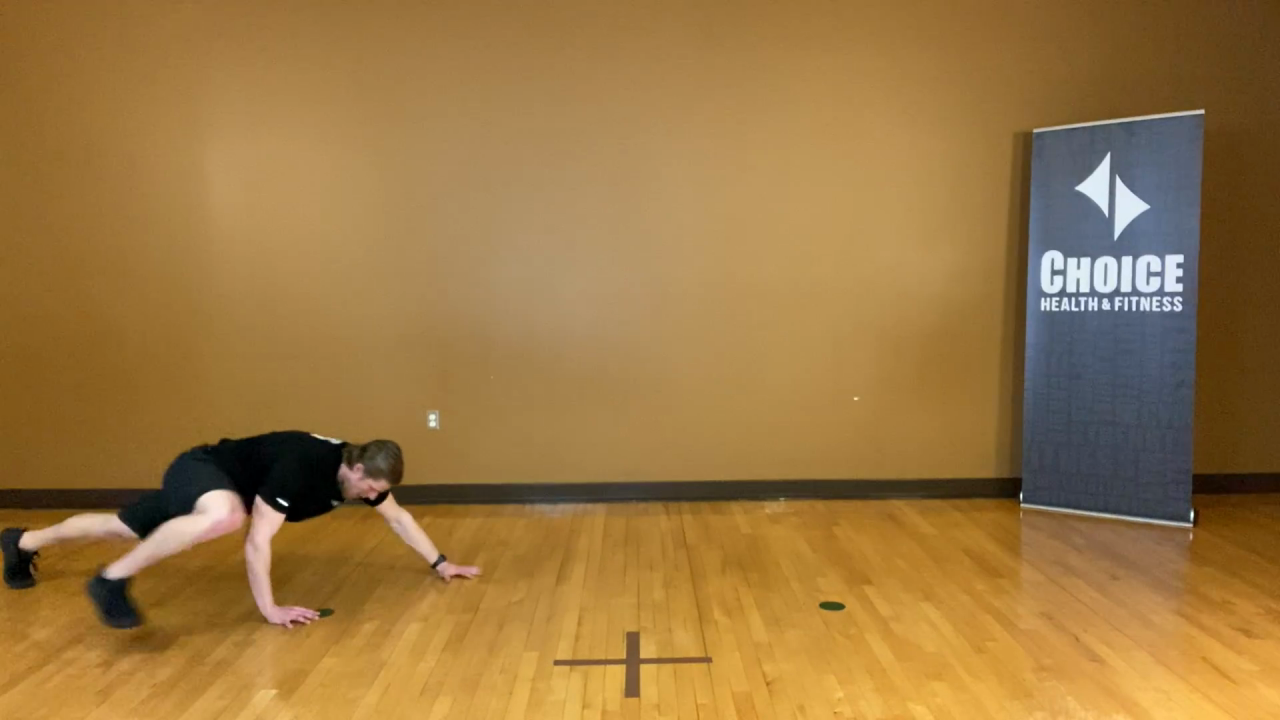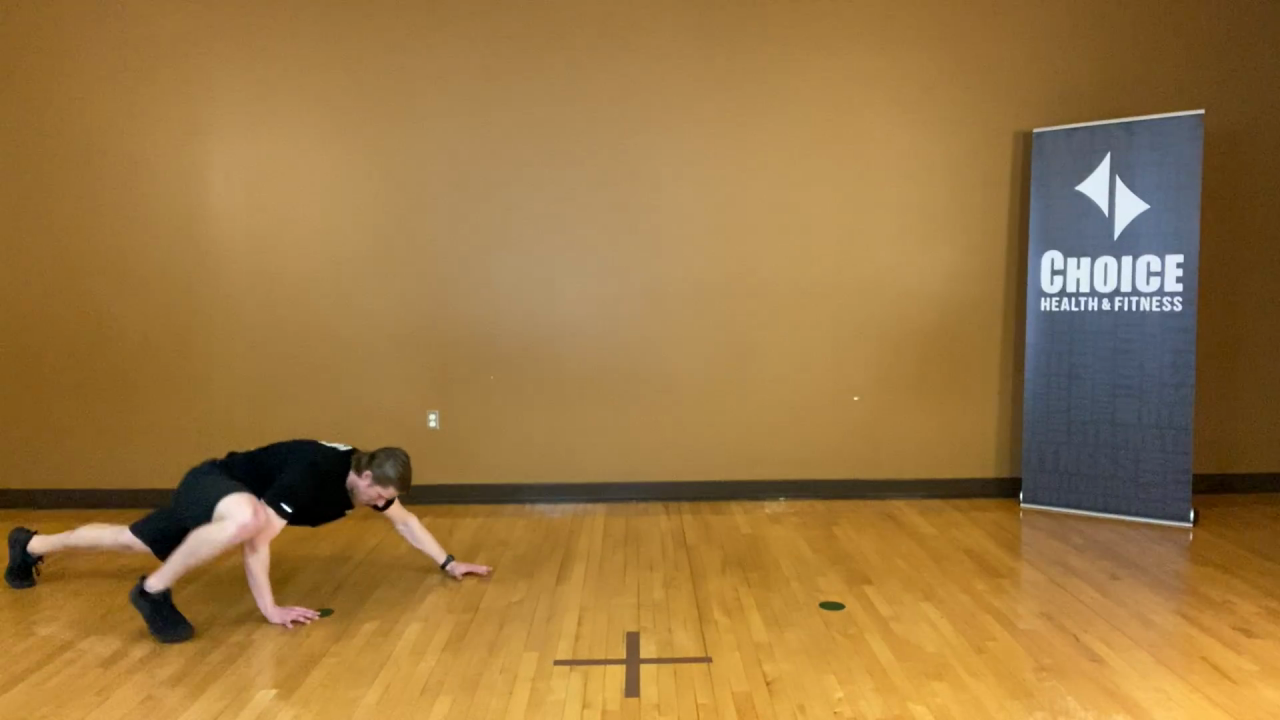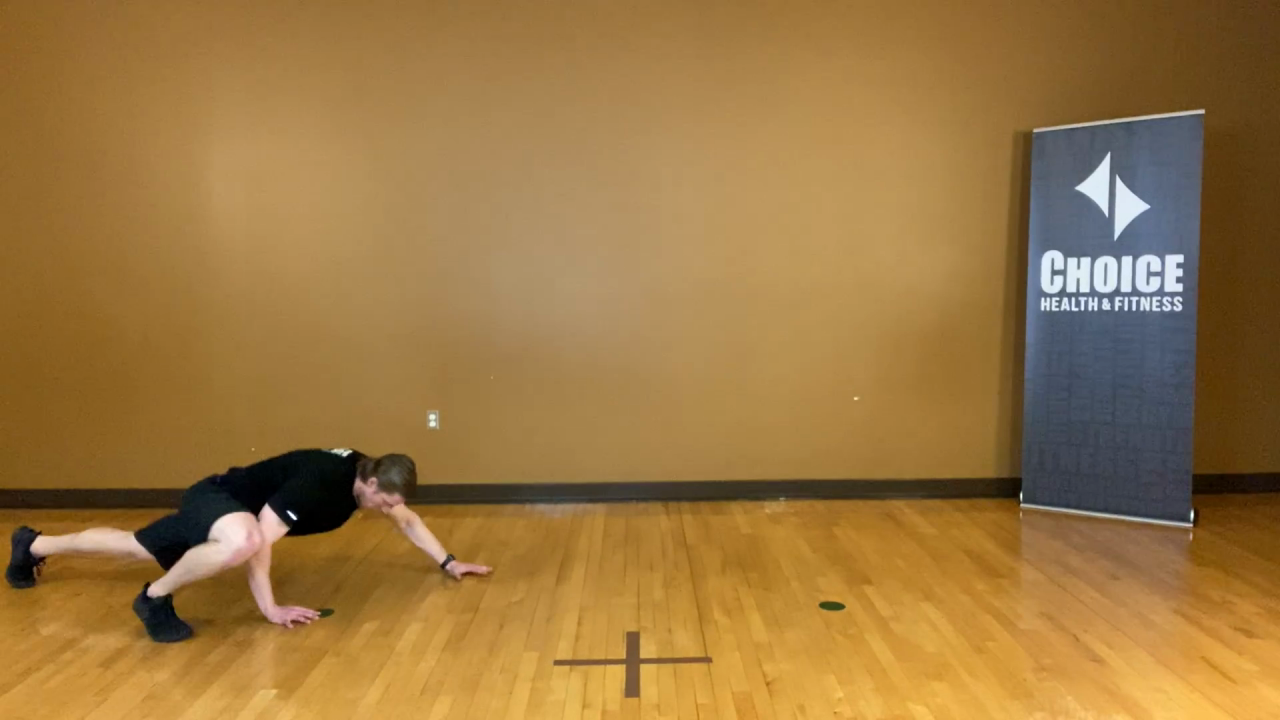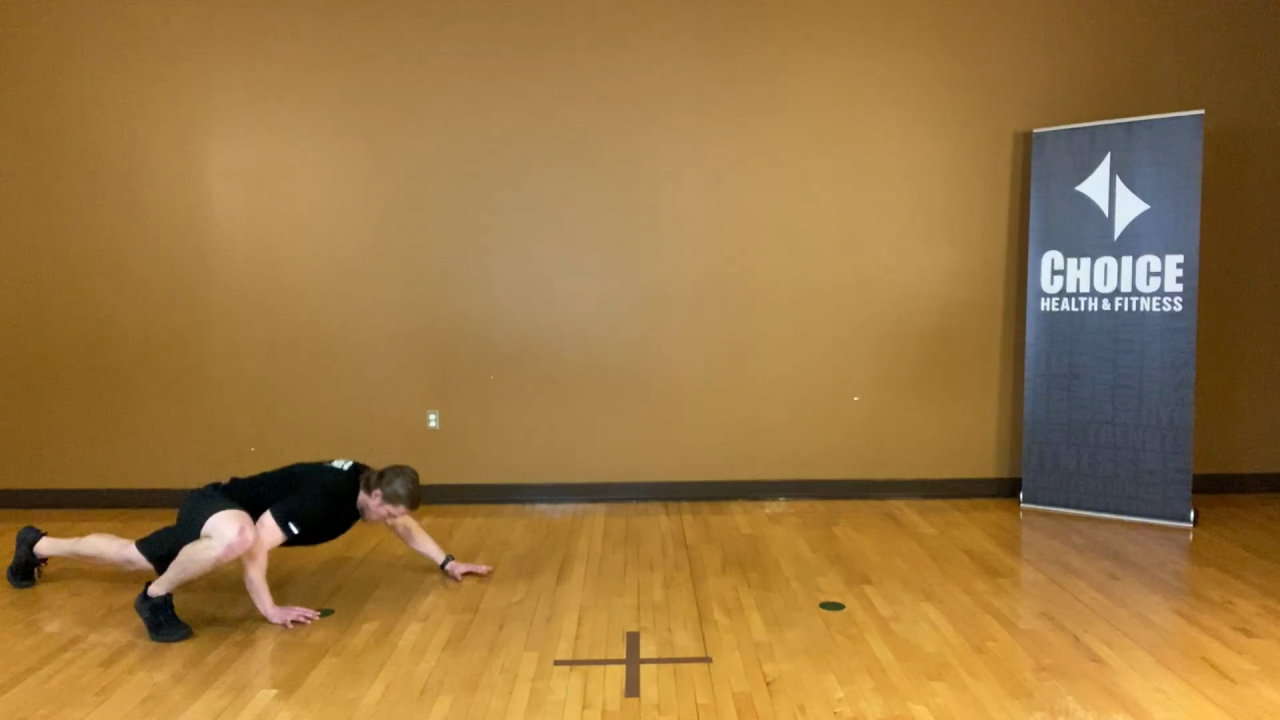
dt=0.1s
person 1, frame 1
left shoulder: (357, 474)
right shoulder: (301, 468)
left elbow: (398, 517)
right elbow: (258, 541)
left wrist: (440, 563)
right wrist: (270, 609)
left hip: (201, 481)
right hip: (198, 470)
left knee: (118, 528)
right knee: (225, 513)
right ankle: (113, 579)
person 1, frame 2
left shoulder: (365, 475)
right shoulder: (310, 474)
left elbow: (404, 518)
right elbow: (259, 534)
left wrist: (447, 563)
right wrist: (269, 609)
left hip: (222, 491)
right hip: (208, 484)
left knee: (131, 539)
right knee: (245, 517)
right ankle: (154, 591)
person 1, frame 3
left shoulder: (368, 478)
right shoulder: (317, 484)
left elbow: (408, 520)
right elbow: (257, 544)
left wrist: (448, 562)
right wrist: (270, 609)
left hip: (222, 506)
right hip: (211, 499)
left knee: (133, 548)
right knee: (244, 539)
left ankle: (32, 546)
right ankle: (156, 597)
person 1, frame 4
left shoulder: (365, 484)
right shoulder: (322, 497)
left elbow: (406, 524)
right elbow: (252, 545)
left wrist: (446, 562)
right wrist: (270, 610)
left hip: (220, 517)
right hip: (210, 508)
left knee: (131, 556)
right knee: (237, 535)
left ankle: (36, 546)
right ankle: (156, 599)
